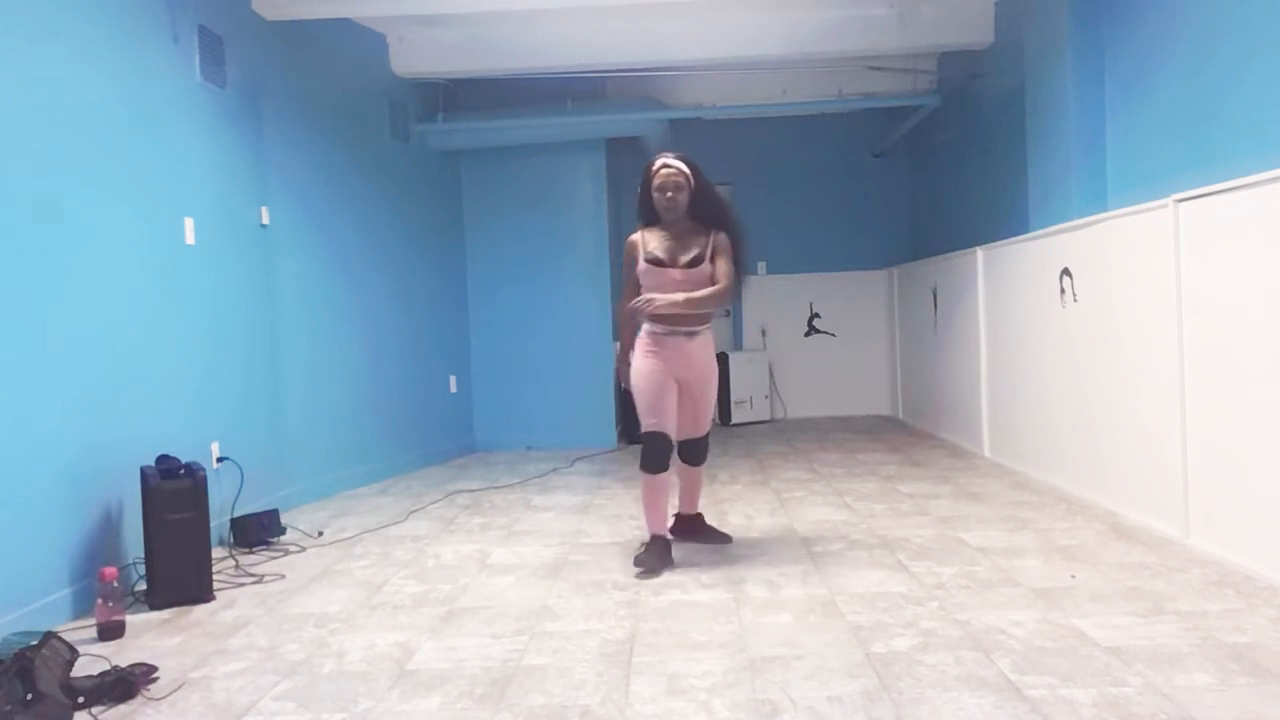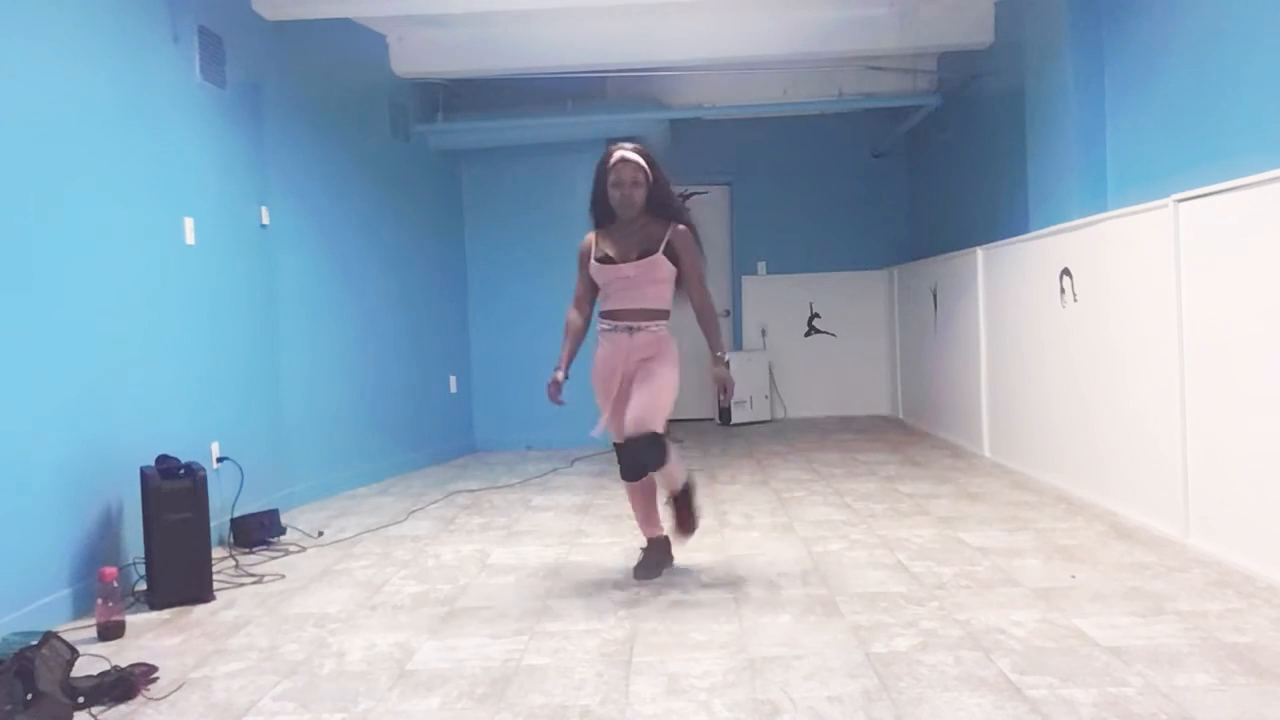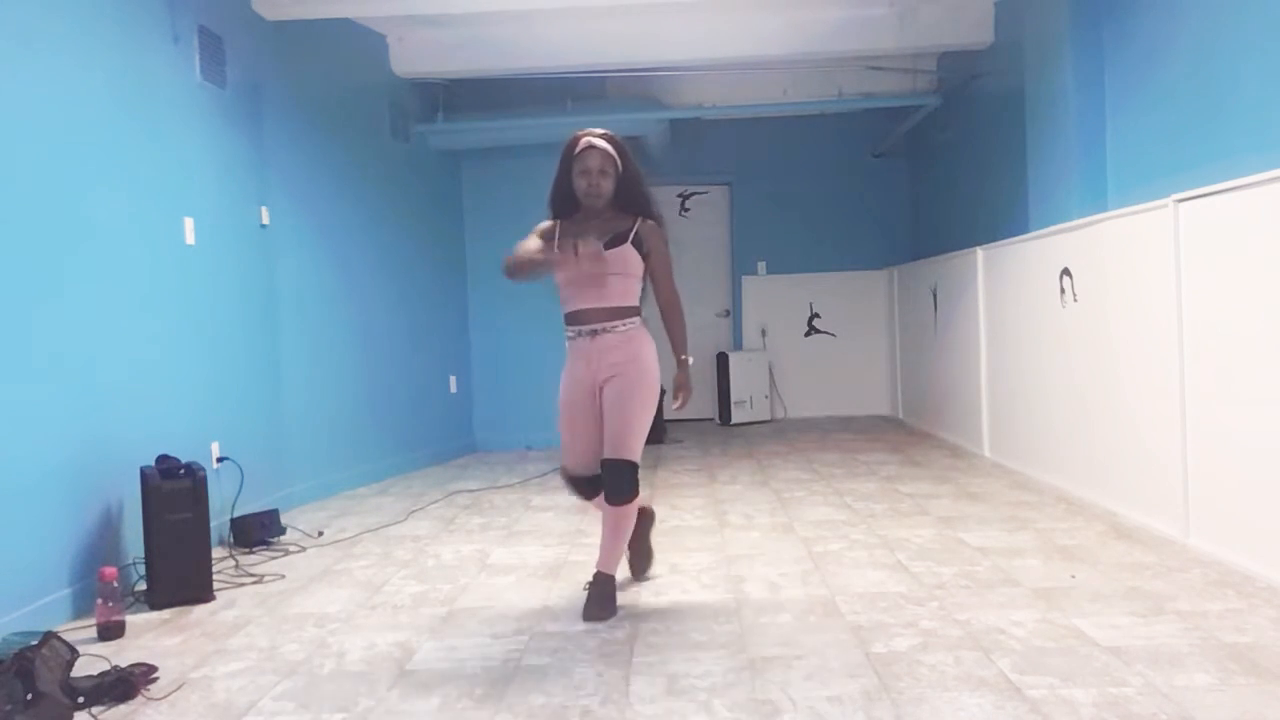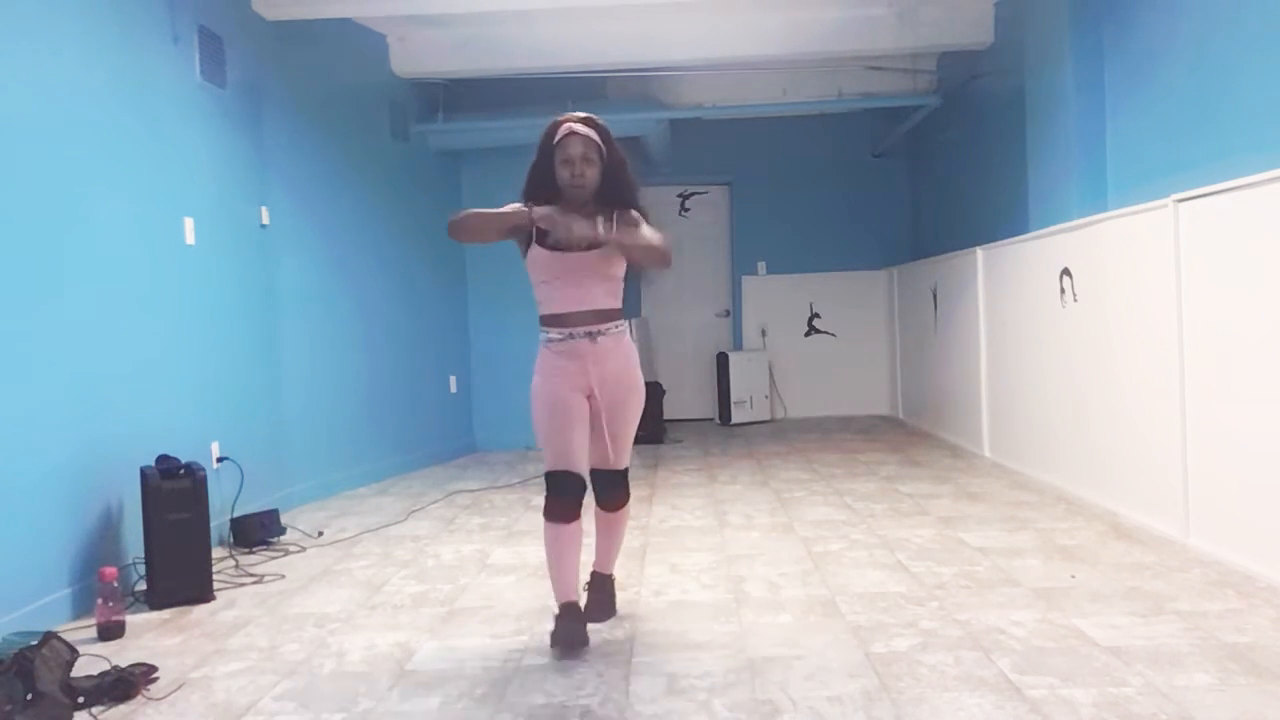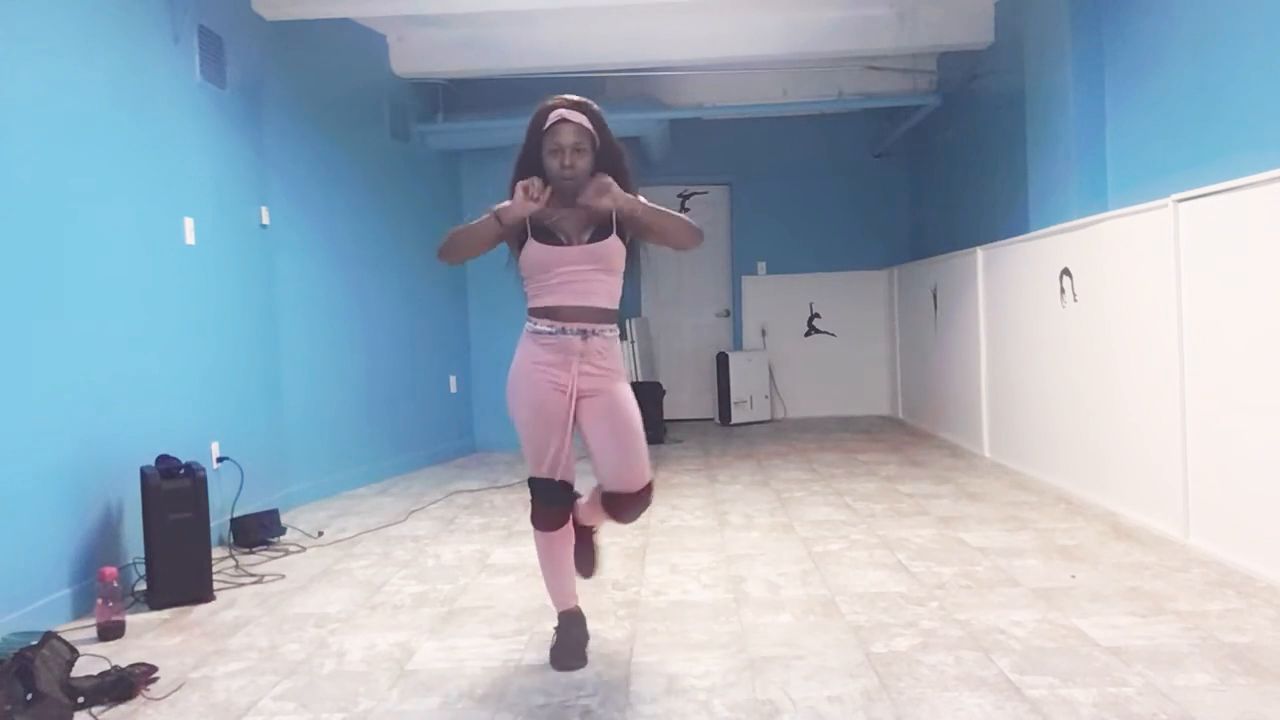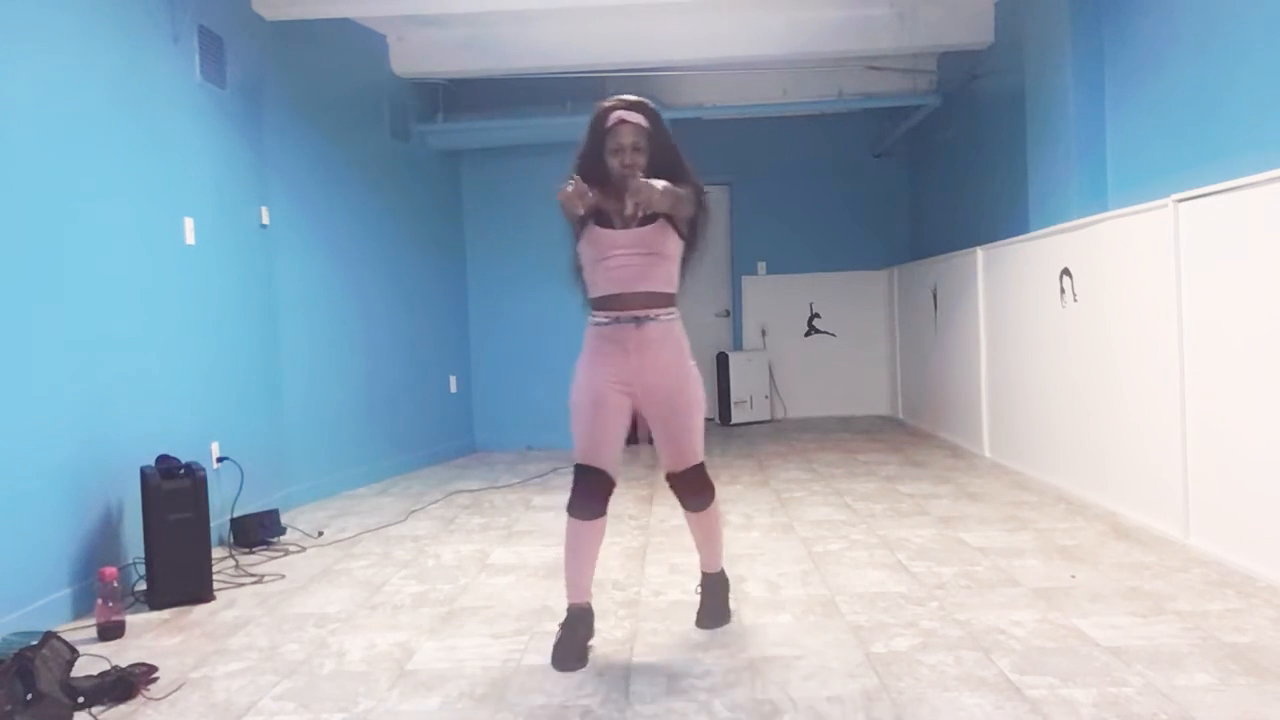
dt=0.5s
person 1, frame 1
left shoulder: (716, 239)
right shoulder: (637, 242)
left elbow: (723, 290)
right elbow: (629, 304)
left wrist: (671, 301)
right wrist: (621, 358)
left hip: (698, 349)
right hip: (652, 352)
left knee: (694, 439)
right knee: (656, 442)
left ankle: (689, 519)
right ankle: (657, 539)
person 1, frame 2
left shoulder: (676, 235)
right shoulder: (592, 243)
left elbow: (700, 300)
right elbow: (579, 308)
left wrist: (718, 358)
right wrist: (563, 366)
left hip: (656, 349)
right hip: (608, 353)
left knee: (643, 438)
right knee: (627, 451)
left ankle: (679, 486)
right ankle: (655, 542)
person 1, frame 3
left shoulder: (644, 230)
right shoulder: (554, 229)
left elbow: (668, 300)
right elbow: (513, 266)
left wrist: (682, 360)
right wrist: (564, 256)
left hip: (631, 353)
right hip: (580, 358)
left knee: (619, 468)
right knee: (578, 473)
left ankle: (605, 577)
right ankle: (635, 516)
person 1, frame 4
left shoulder: (622, 218)
right shoulder: (529, 219)
left elbow: (661, 253)
right elbow: (458, 228)
left wrist: (600, 235)
right wrist: (531, 217)
left hip: (615, 356)
right hip: (557, 361)
left knee: (611, 477)
right knee: (564, 481)
left ankle: (603, 577)
right ankle: (568, 608)
person 1, frame 5
left shoulder: (621, 212)
right shoulder: (521, 213)
left elbow: (689, 236)
right elbow: (450, 251)
left wrist: (626, 202)
right wrist: (505, 215)
left hip: (602, 360)
right hip: (538, 359)
left knee: (633, 491)
right knee: (548, 489)
left ankle: (587, 518)
right ankle: (569, 617)
person 1, frame 6
left shoulder: (675, 198)
right shoulder: (590, 202)
left elbow: (680, 202)
right elbow: (571, 200)
left wrist: (654, 194)
right wrist: (575, 199)
left hip: (664, 346)
right hip: (603, 350)
left knee: (688, 473)
right knee: (590, 481)
left ankle: (714, 578)
right ankle: (577, 614)
